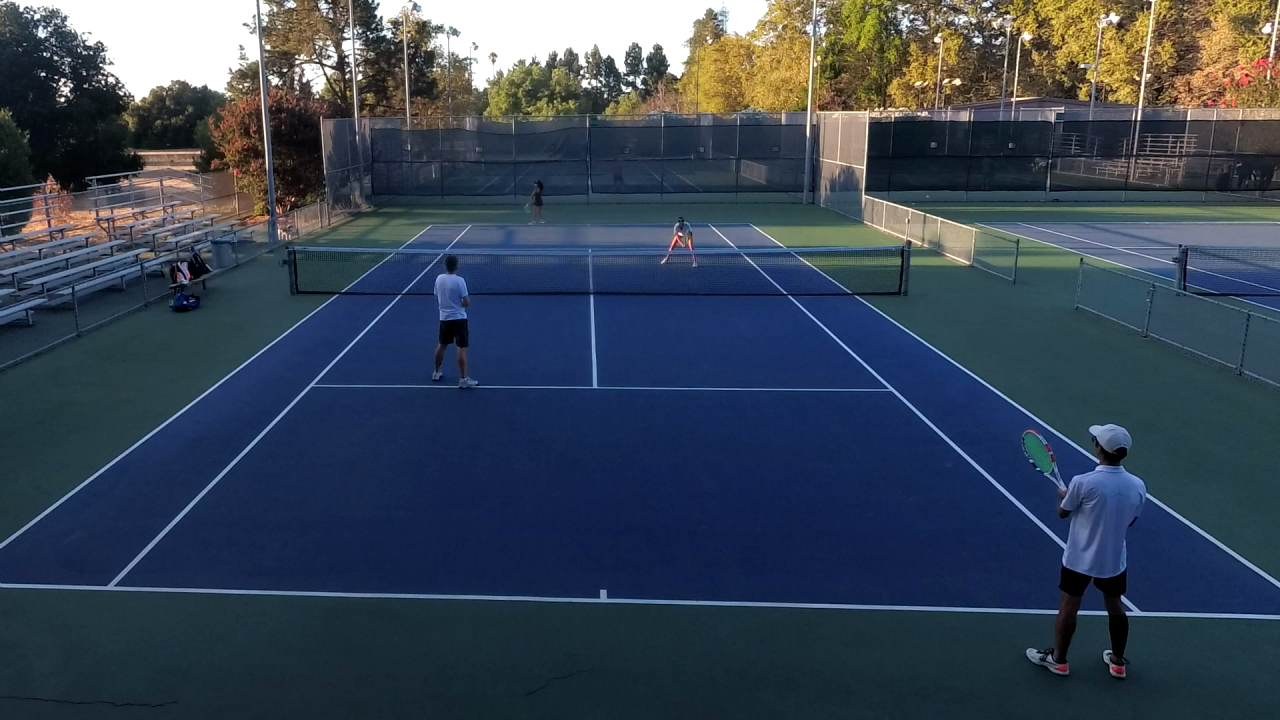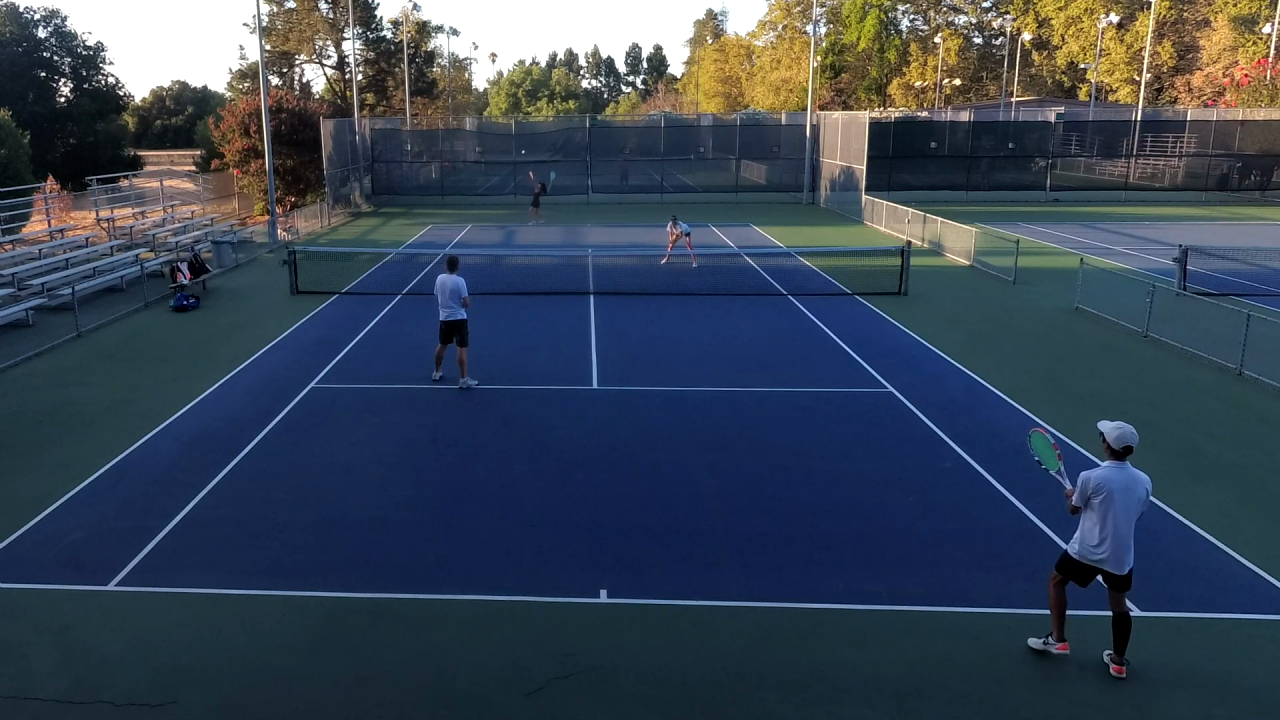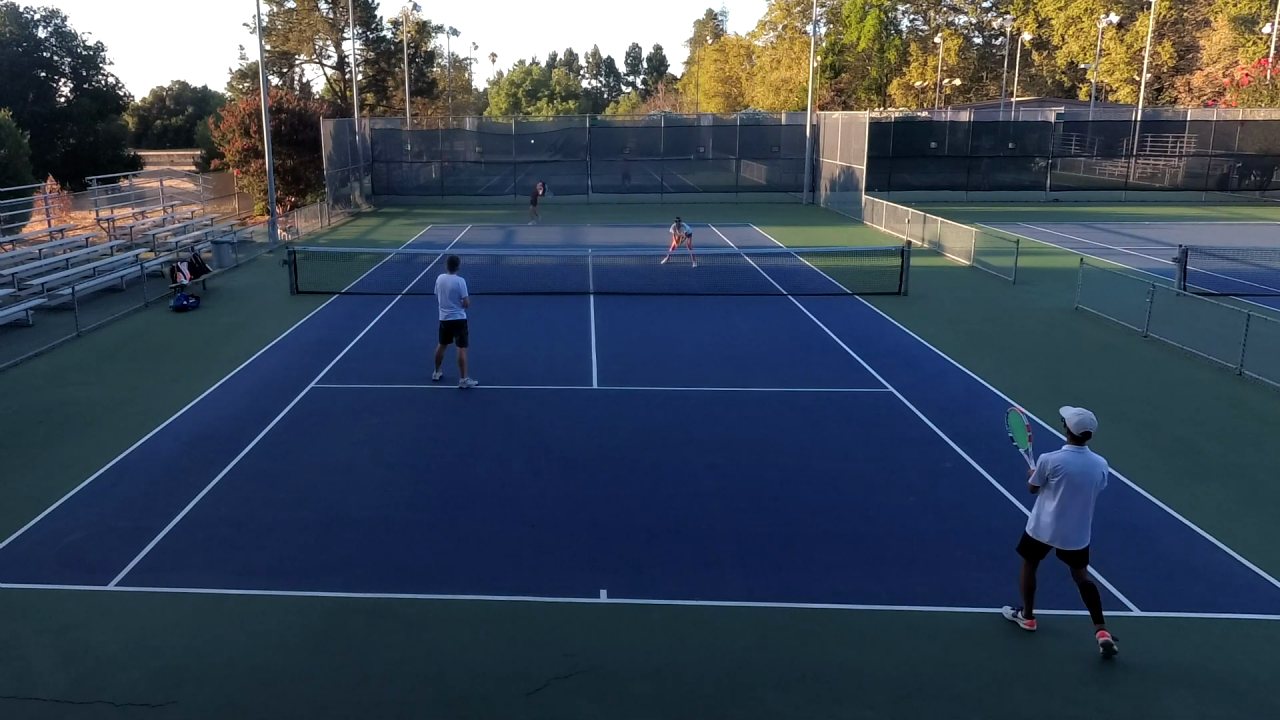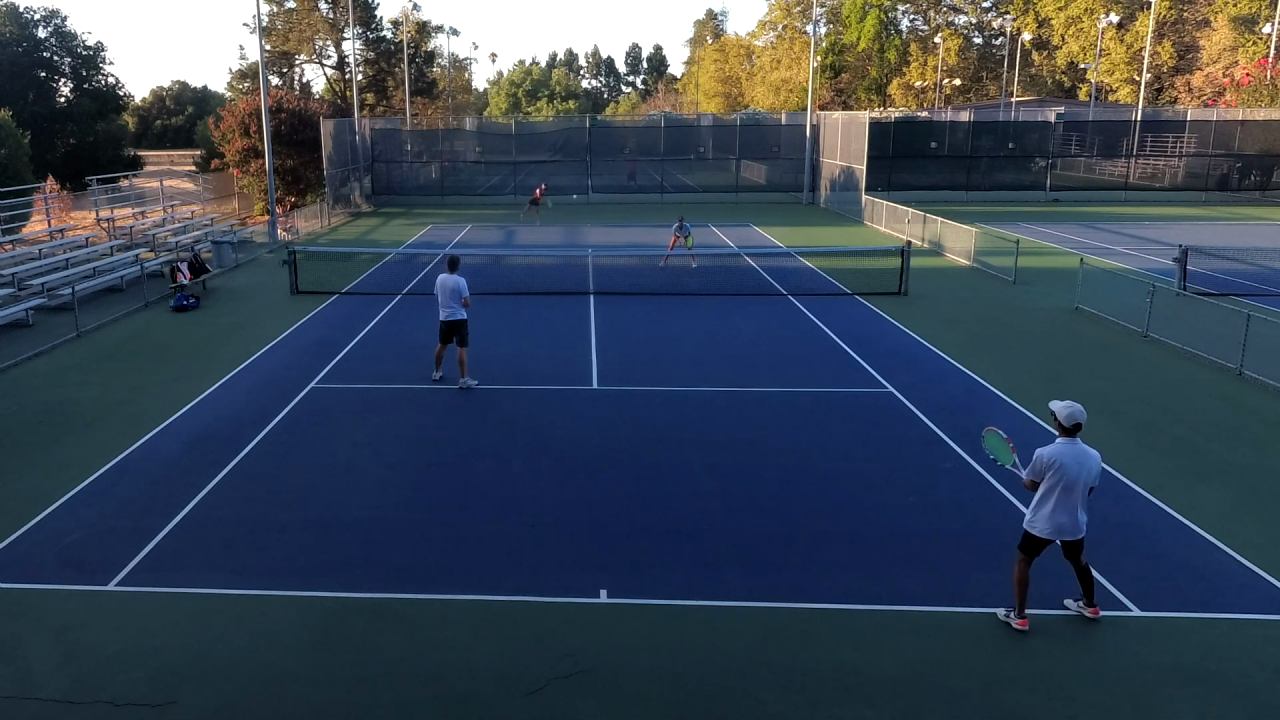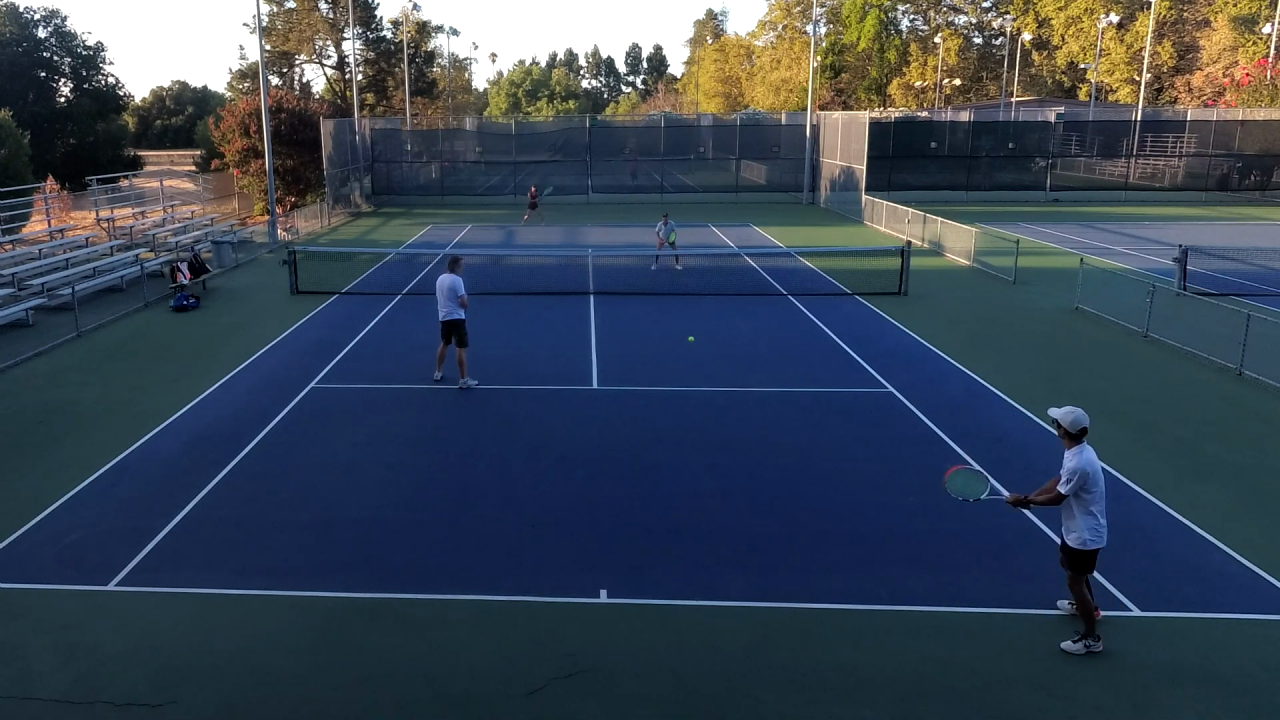
dt=0.5s
person 1, frame 1
left shoulder: (1083, 483)
right shoulder: (1138, 486)
left elbow: (1063, 512)
right elbow: (1130, 521)
left wrist: (1064, 497)
left hip: (1081, 557)
right hip: (1115, 559)
left knee: (1069, 606)
right knee: (1115, 606)
left ankle: (1059, 659)
right ankle: (1118, 662)
person 1, frame 2
left shoulder: (1091, 477)
right shoulder: (1144, 481)
left elbow: (1074, 509)
right elbow: (1137, 514)
left wrist: (1071, 495)
left hip: (1087, 550)
right hip: (1122, 554)
left knee: (1056, 581)
right knee: (1119, 603)
left ankle: (1058, 639)
right ankle: (1118, 661)
person 1, frame 3
left shoulder: (1050, 461)
right shoulder: (1100, 465)
left elbow: (1032, 488)
right elbow: (1094, 493)
left wrist: (1033, 473)
left hip: (1044, 529)
right hip: (1078, 533)
left knee: (1028, 565)
right knee: (1082, 577)
left ankle: (1027, 616)
right ankle: (1103, 633)
person 1, frame 4
left shoulder: (1044, 454)
right shoulder: (1094, 457)
left elbow: (1032, 486)
right elbow: (1088, 491)
left wrist: (1027, 482)
left hip: (1042, 523)
right hip: (1075, 524)
left knee: (1022, 562)
right knee: (1078, 560)
left ankle: (1019, 615)
right ankle: (1090, 605)
person 1, frame 5
left shoulder: (1078, 464)
right shoulder: (1078, 452)
left elbow: (1056, 498)
right elbow: (1059, 483)
left wrist: (1025, 500)
right wrist: (1028, 497)
left hip: (1084, 534)
right hip: (1078, 527)
left knee: (1074, 582)
right knee: (1072, 567)
left ankle: (1091, 638)
right ankle: (1090, 608)
